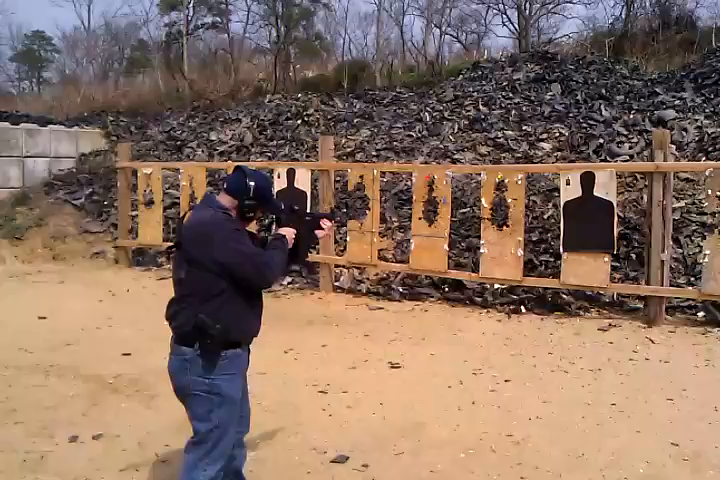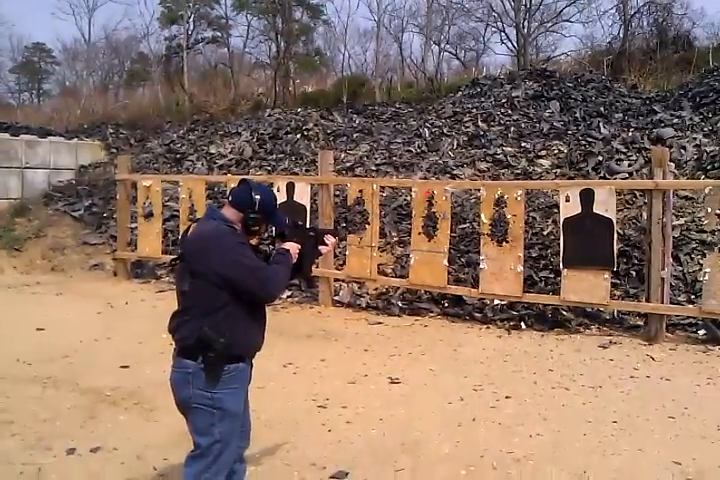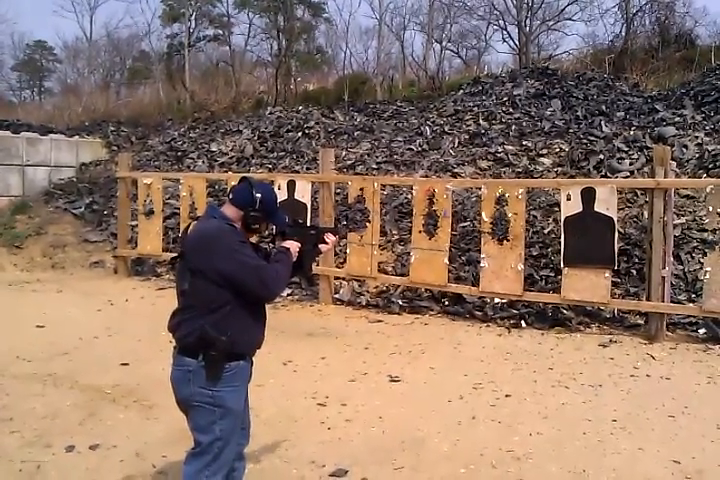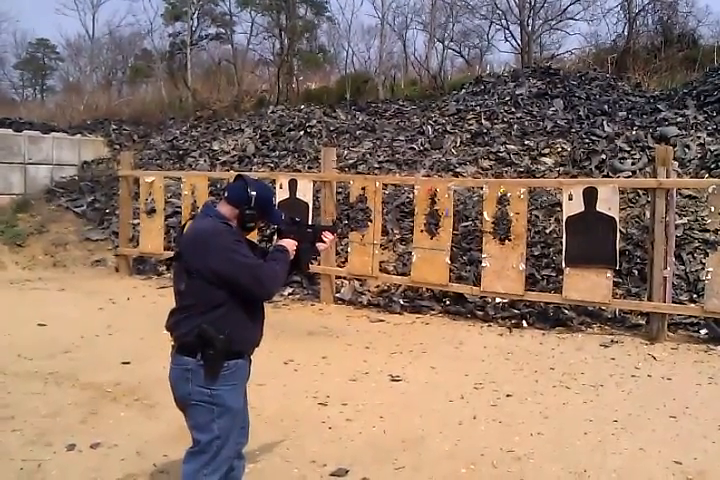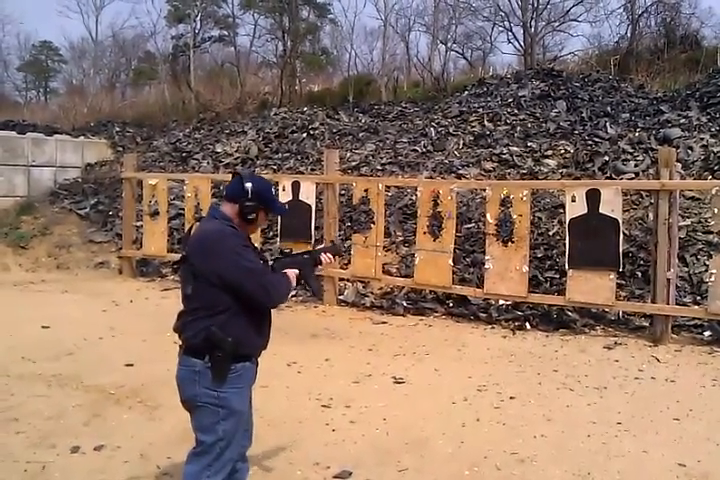
dt=1s
person 1, frame 1
left shoulder: (216, 222)
right shoulder: (213, 227)
left elbow: (255, 258)
right elbow: (263, 272)
right wrist: (281, 241)
left hip: (220, 354)
right hip: (208, 360)
left knee: (232, 432)
right knee: (212, 447)
person 1, frame 2
left shoulder: (220, 235)
right shoulder: (218, 240)
left elbow: (258, 272)
right elbow: (266, 286)
right wrist: (285, 256)
left hip: (222, 367)
right hip: (211, 373)
left knee: (233, 447)
person 1, frame 3
left shoulder: (222, 233)
right shoulder: (216, 238)
left elbow: (259, 270)
right elbow: (266, 284)
right wrist: (285, 254)
left hip: (223, 365)
right hip: (210, 371)
left knee: (232, 445)
person 1, frame 4
left shoulder: (219, 232)
right shoulder: (211, 237)
left elbow: (257, 266)
right elbow: (263, 283)
right wrist: (282, 252)
left hip: (221, 363)
right hip: (209, 370)
left knee: (231, 445)
person 1, frame 5
left shoulder: (223, 235)
right shoulder: (220, 240)
left elbow: (257, 276)
right elbow: (266, 291)
right wrist: (289, 278)
left hip: (226, 367)
right hip: (215, 372)
left knee: (234, 447)
